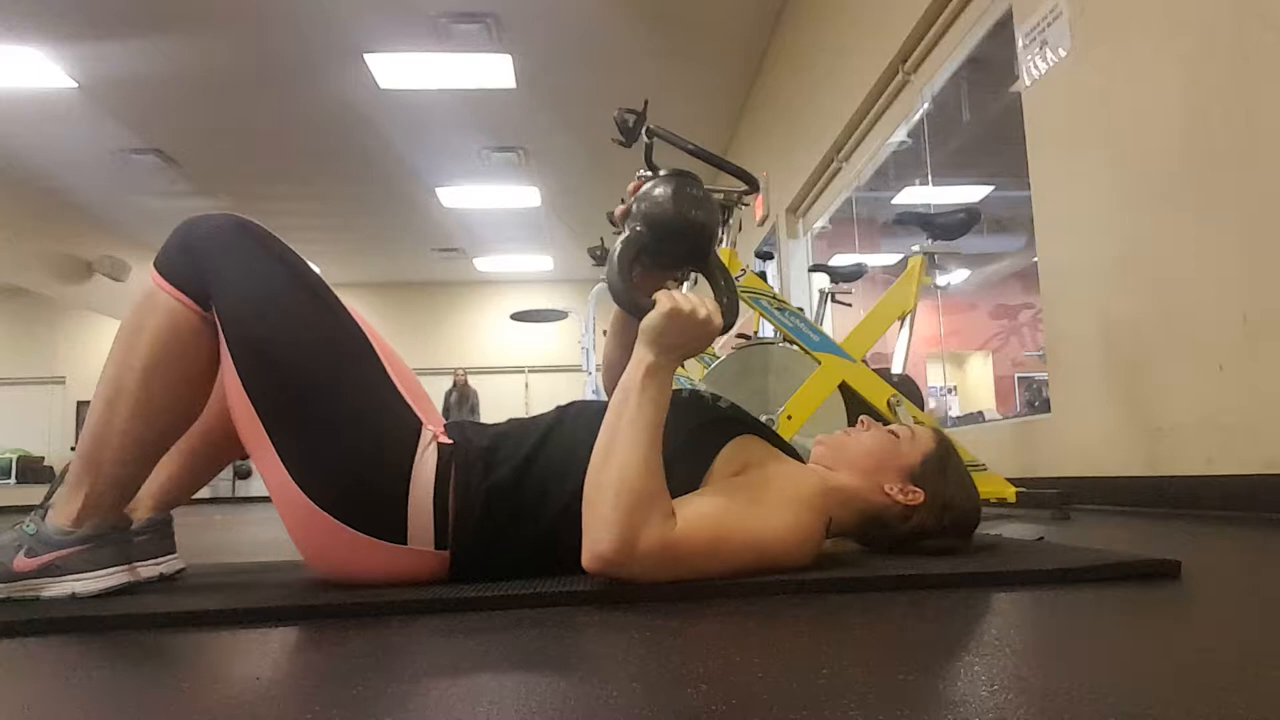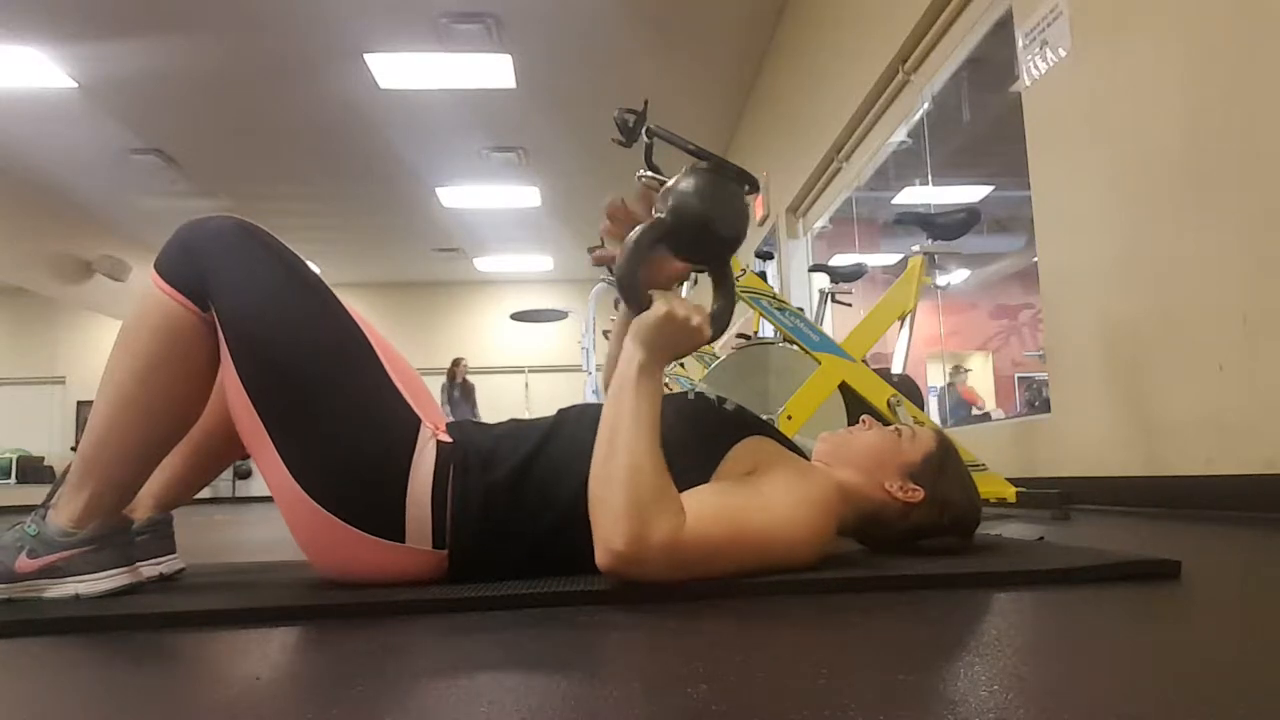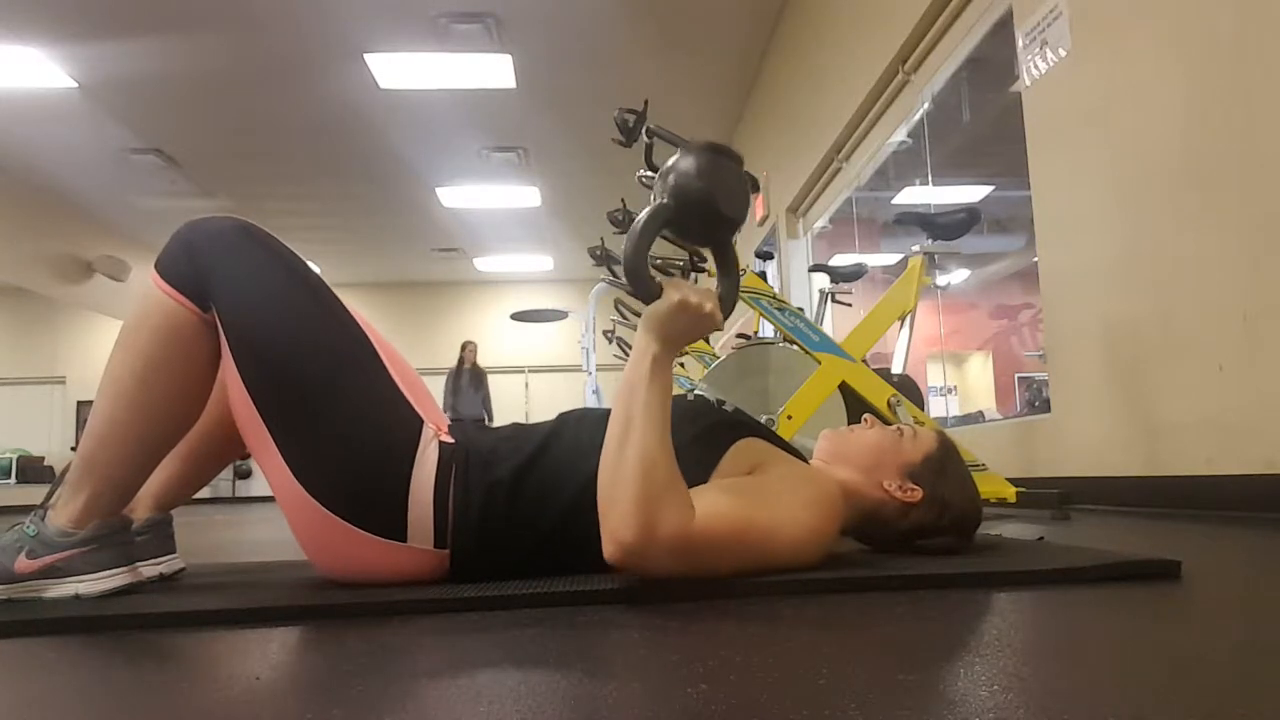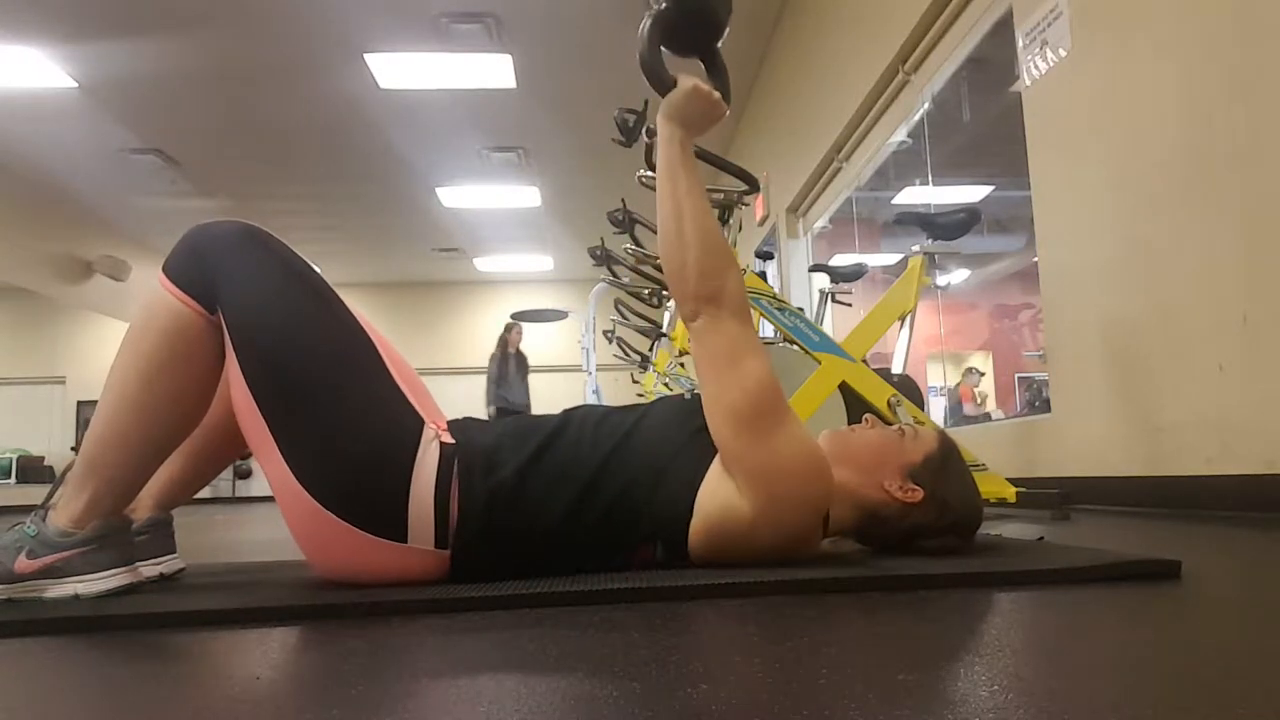
dt=1s
person 1, frame 1
left shoulder: (792, 506)
right shoulder: (778, 475)
left elbow: (611, 545)
right elbow: (627, 404)
left wrist: (658, 357)
right wrist: (642, 284)
left hip: (405, 506)
right hip: (439, 474)
left knee: (213, 249)
right knee: (251, 336)
right ankle: (123, 527)
person 1, frame 2
left shoulder: (801, 505)
right shoulder: (783, 477)
left elbow: (625, 541)
right elbow: (632, 415)
left wrist: (644, 360)
right wrist: (647, 294)
left hip: (411, 504)
right hip: (443, 473)
left knee: (214, 251)
right knee: (253, 331)
right ankle: (126, 525)
person 1, frame 3
left shoulder: (803, 509)
right shoulder: (789, 481)
left elbow: (632, 535)
left wrist: (653, 348)
right wrist: (663, 343)
left hip: (409, 507)
right hip: (442, 477)
left knee: (214, 253)
right knee: (251, 339)
right ankle: (126, 523)
person 1, frame 4
left shoulder: (789, 489)
right shoulder: (780, 492)
left elbow: (711, 306)
right elbow: (714, 313)
left wrist: (676, 139)
left hip: (409, 507)
right hip: (440, 480)
left knee: (222, 256)
right knee: (251, 335)
right ankle: (127, 523)
